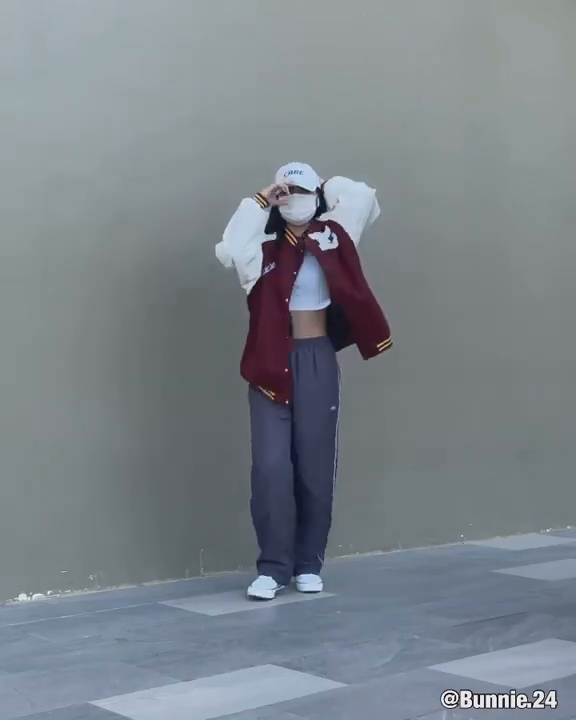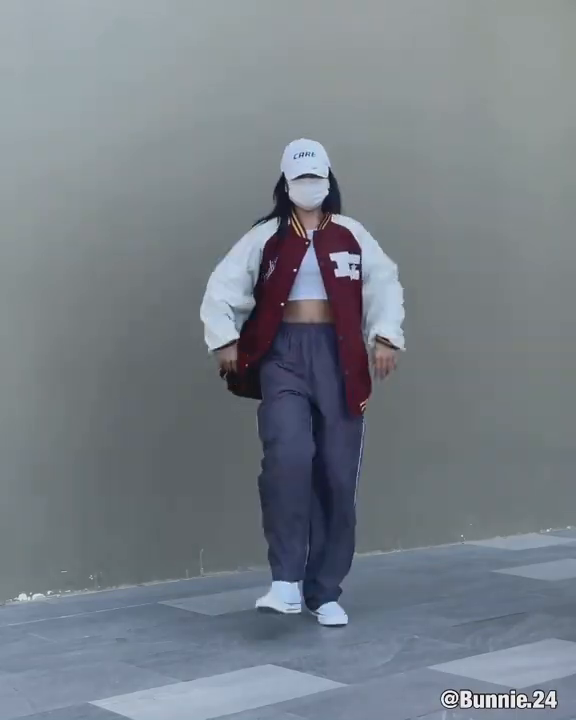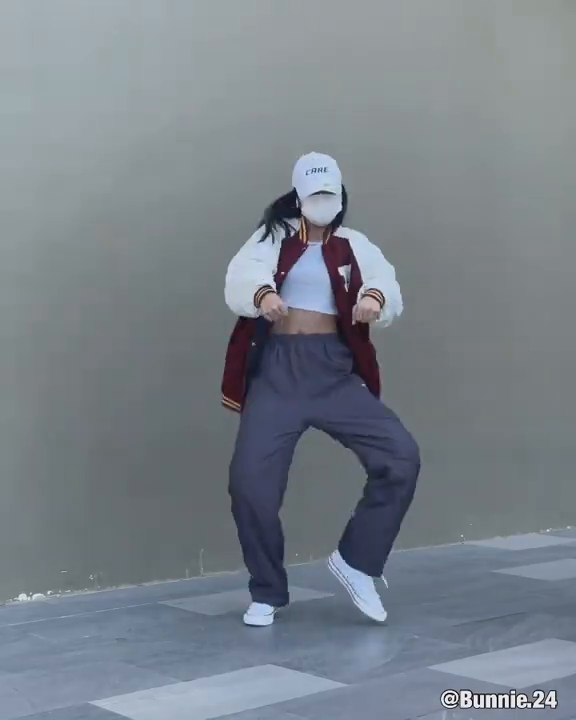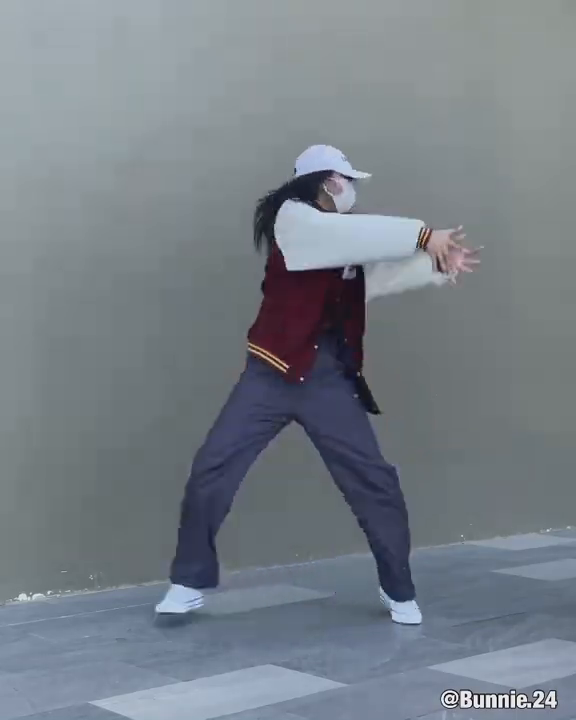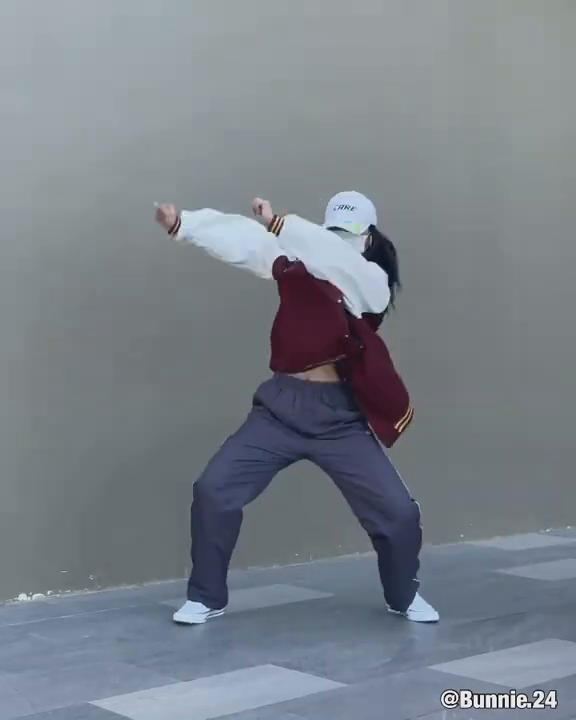
dt=1s
person 1, frame 1
left shoulder: (332, 235)
right shoulder: (263, 250)
left elbow: (363, 198)
right elbow: (228, 250)
left wrist: (324, 187)
right wrist: (260, 203)
left hip: (318, 364)
right hip: (271, 366)
left knee: (314, 475)
right knee: (271, 470)
left ankle: (308, 565)
right ankle: (275, 566)
person 1, frame 2
left shoulder: (353, 234)
right shoulder: (266, 236)
left elbow: (381, 289)
right elbow: (229, 288)
left wrist: (385, 337)
right wrist: (225, 338)
left hip: (337, 358)
right hip: (284, 355)
left knee: (338, 476)
right knee: (288, 458)
left ankle: (323, 592)
right ankle: (285, 577)
person 1, frame 3
left shoulder: (355, 244)
right shoulder: (272, 238)
left elbow: (383, 283)
right elbow: (238, 280)
left wrist: (373, 298)
right wrist: (261, 293)
left hip: (334, 369)
right hip: (277, 367)
left knee: (401, 457)
right knee: (251, 484)
left ankle: (356, 561)
right ankle: (267, 593)
person 1, frame 4
left shoulder: (346, 236)
right shoulder: (292, 220)
left elbow: (381, 270)
right elbow: (354, 239)
left wrist: (435, 262)
right wrist: (422, 237)
left hip: (327, 374)
right hip: (274, 369)
left knee: (373, 475)
right knee: (215, 467)
left ankle: (397, 588)
right ankle: (191, 579)
person 1, frame 5
left shoulder: (372, 275)
right shoulder: (300, 266)
left elbow: (335, 261)
right elbow: (246, 241)
left wrist: (279, 223)
right wrist: (183, 222)
left hip: (339, 417)
right hip: (281, 406)
left knee: (397, 513)
right knee: (213, 491)
left ankle: (403, 596)
right ankle: (205, 596)
